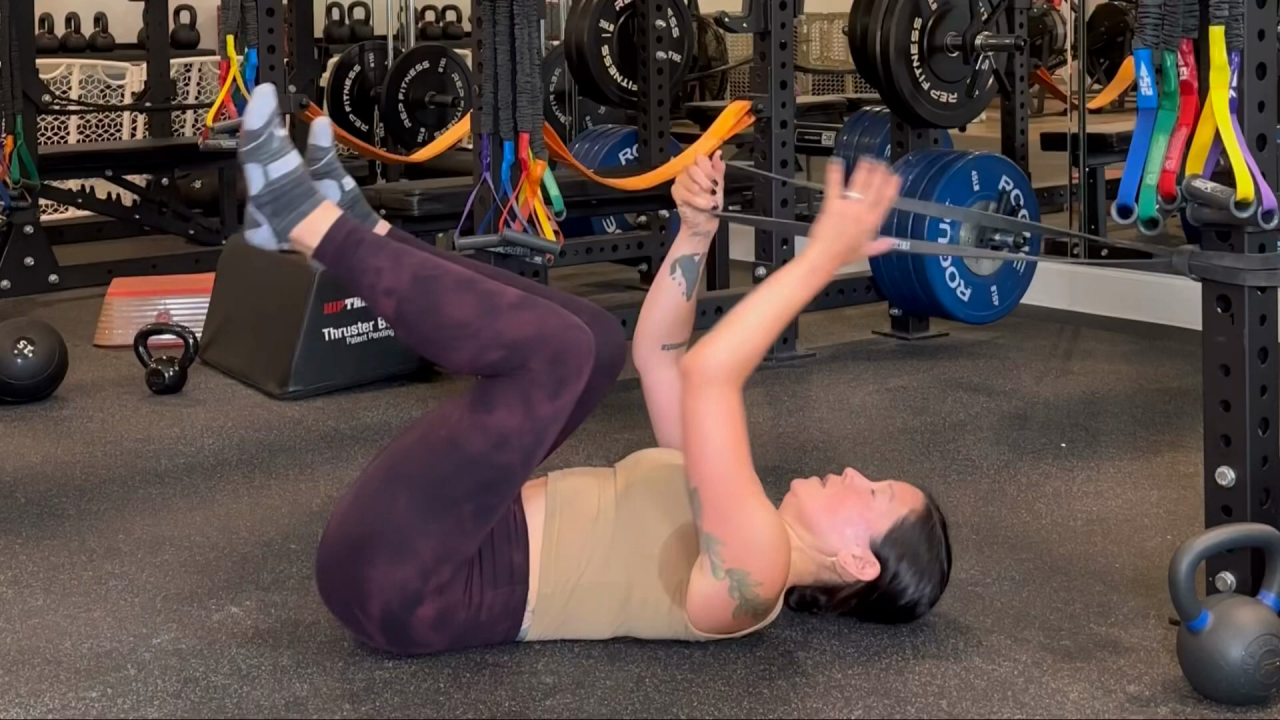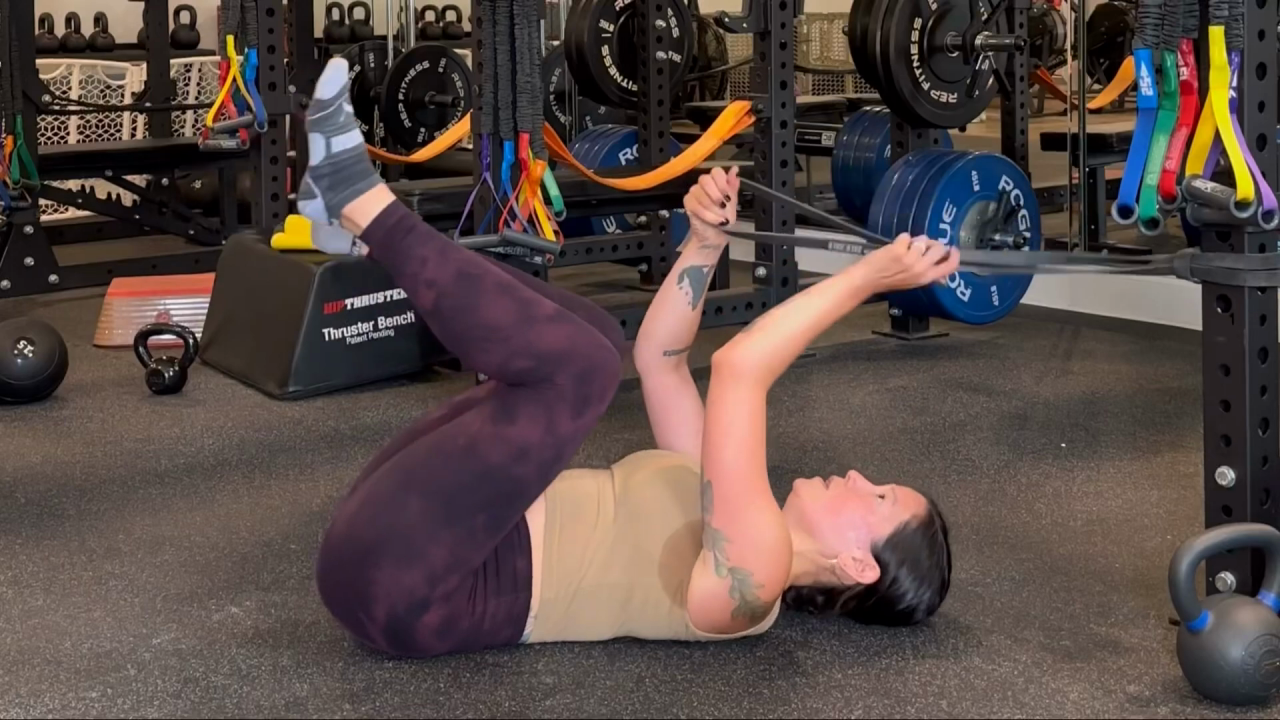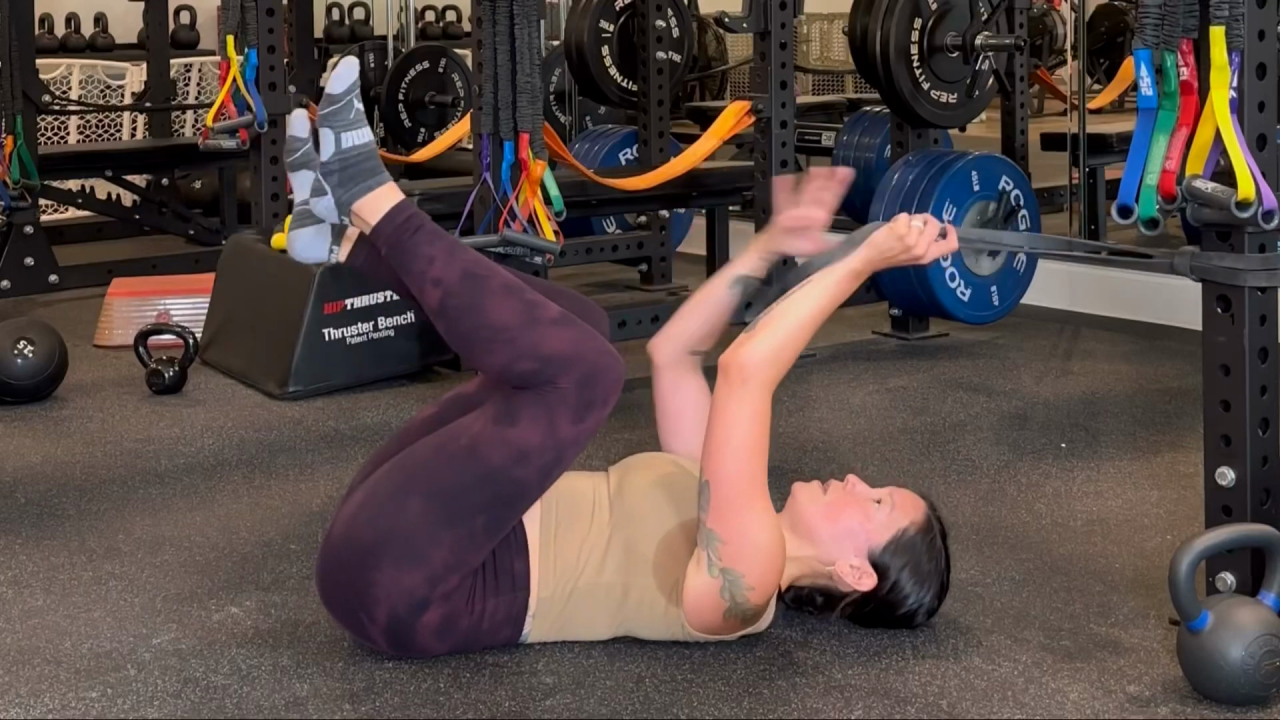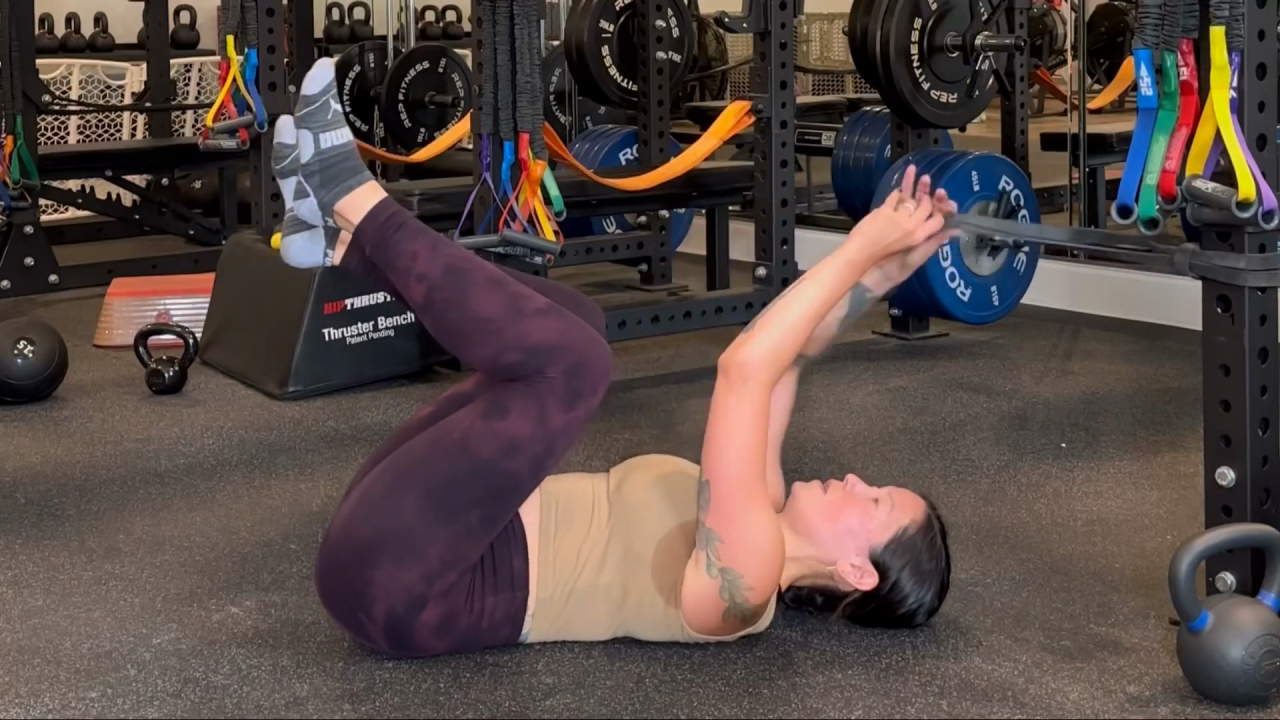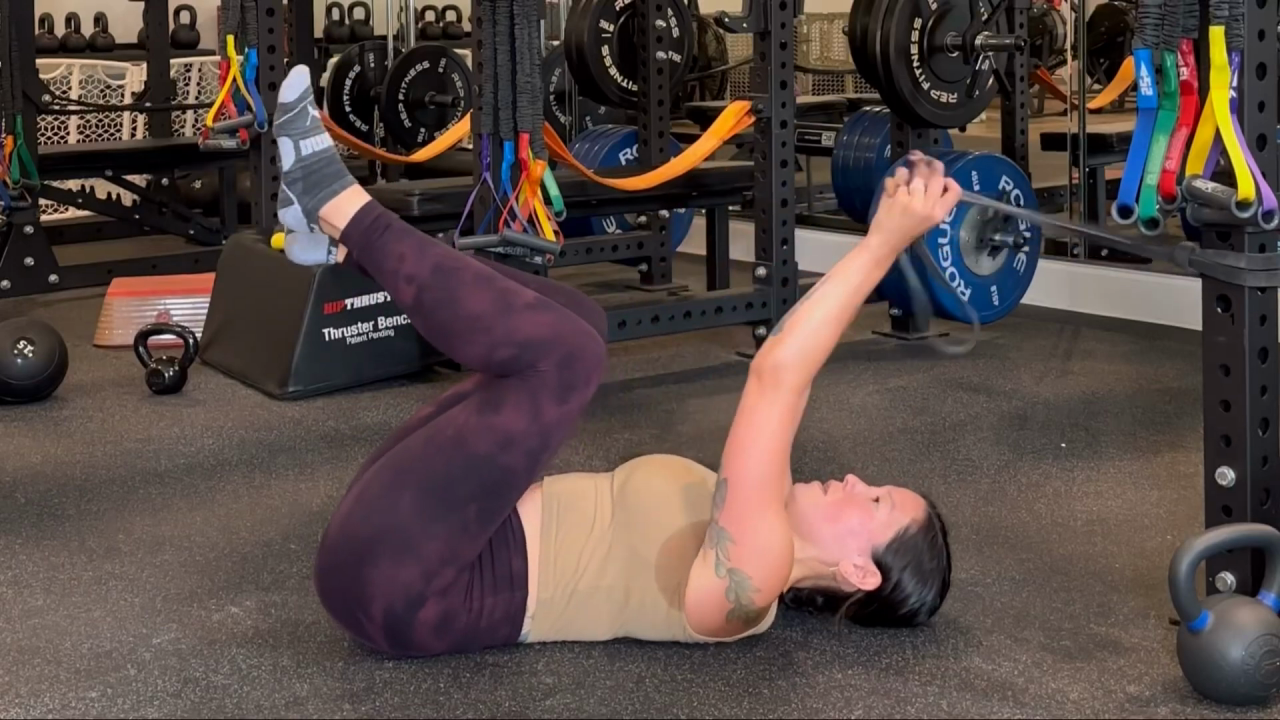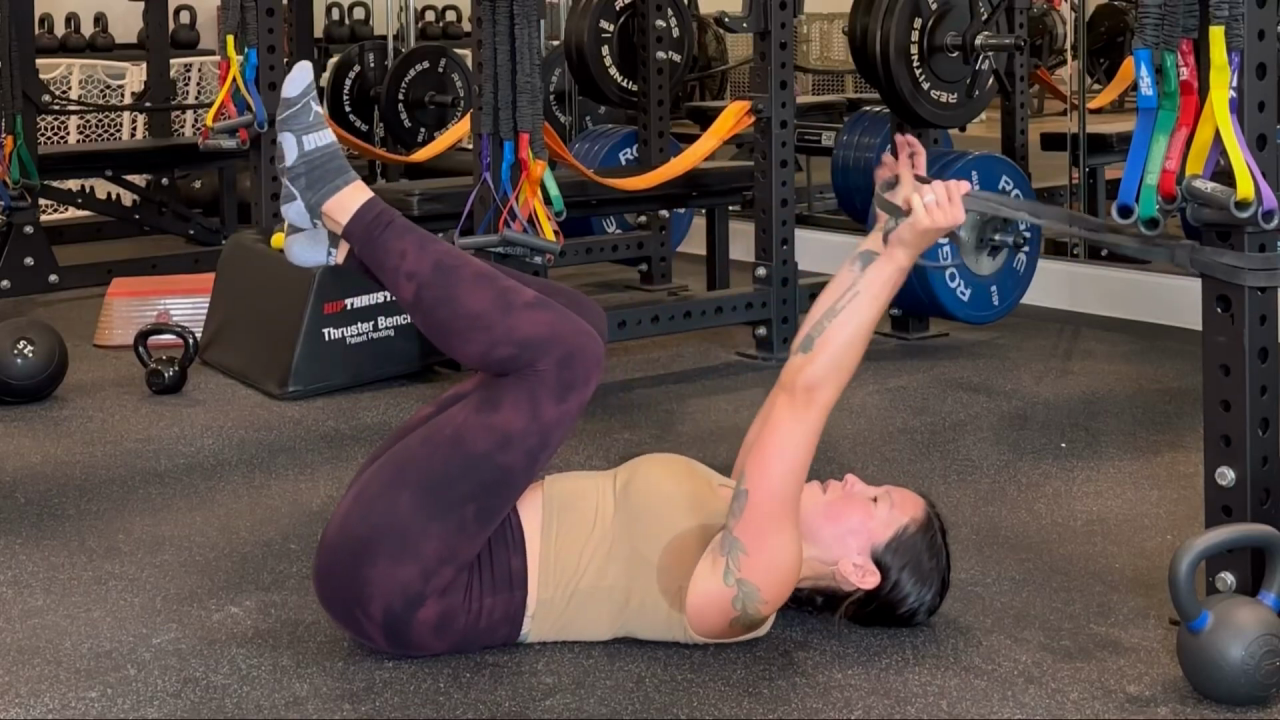
dt=0.2s
person 1, frame 1
left shoulder: (749, 578)
right shoulder: (729, 519)
left elbow: (707, 377)
right elbow: (657, 349)
left wrist: (821, 258)
right wrist: (698, 229)
left hip: (399, 580)
right hip: (397, 535)
left knee: (551, 343)
right knee: (594, 333)
left ankle: (310, 221)
right ankle: (354, 229)
person 1, frame 2
left shoulder: (750, 578)
right shoulder: (737, 519)
left elbow: (738, 370)
right elbow: (657, 355)
left wrist: (866, 278)
right wrist: (703, 238)
left hip: (395, 578)
right hip: (406, 524)
left knee: (577, 360)
right knee: (589, 332)
left ankle: (363, 204)
right ankle: (365, 228)
person 1, frame 3
left shoulder: (746, 576)
right shoulder: (751, 530)
left elbow: (744, 372)
right elbow: (673, 348)
left wrist: (864, 260)
right wrist: (777, 248)
left hip: (395, 577)
right hip: (409, 528)
left knee: (583, 365)
right knee: (572, 327)
left ankle: (370, 201)
right ankle: (348, 238)
person 1, frame 4
left shoulder: (746, 581)
right shoulder: (760, 523)
left elbow: (746, 371)
right elbow: (777, 363)
left wrist: (860, 254)
right wrist: (877, 272)
left hip: (395, 582)
right hip: (416, 527)
left knee: (569, 356)
right knee: (569, 321)
left ankle: (353, 201)
right ankle: (337, 242)
person 1, frame 5
left shoulder: (750, 581)
right shoulder: (754, 532)
left elbow: (781, 375)
right elbow: (790, 364)
left wrist: (884, 243)
right wrist: (882, 242)
left hip: (394, 579)
right hip: (408, 529)
left knee: (562, 351)
right knee: (570, 319)
left ankle: (338, 204)
right ankle: (341, 242)
person 1, frame 6
left shoulder: (753, 586)
right shoulder: (752, 531)
left elbow: (805, 392)
right elbow: (810, 365)
left wrist: (902, 251)
right wrist: (884, 233)
left hip: (395, 580)
right hip: (416, 532)
left knee: (559, 349)
right knee: (570, 319)
left ankle: (343, 201)
right ankle: (342, 242)
